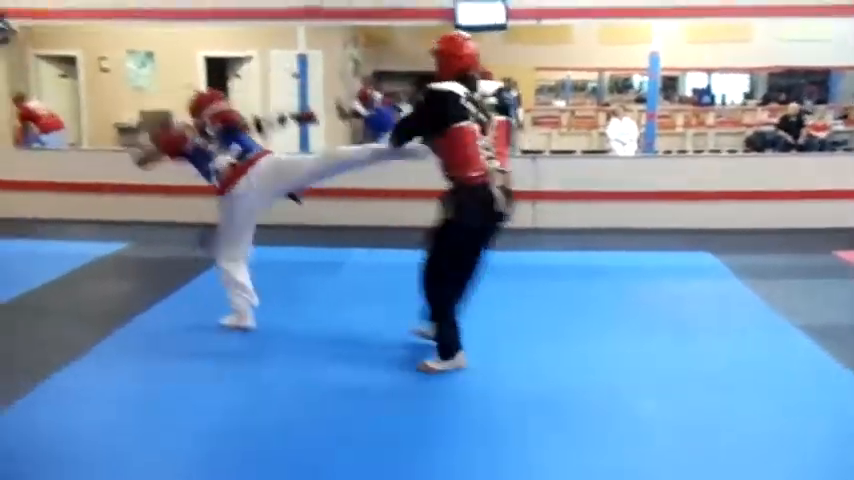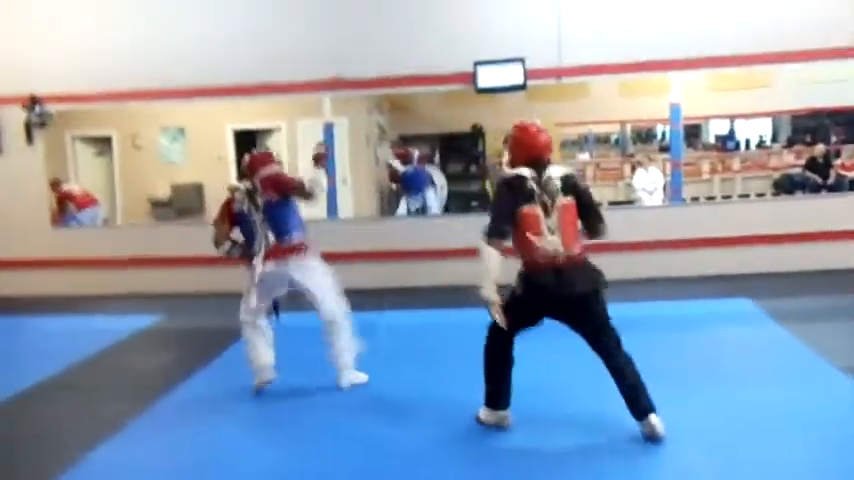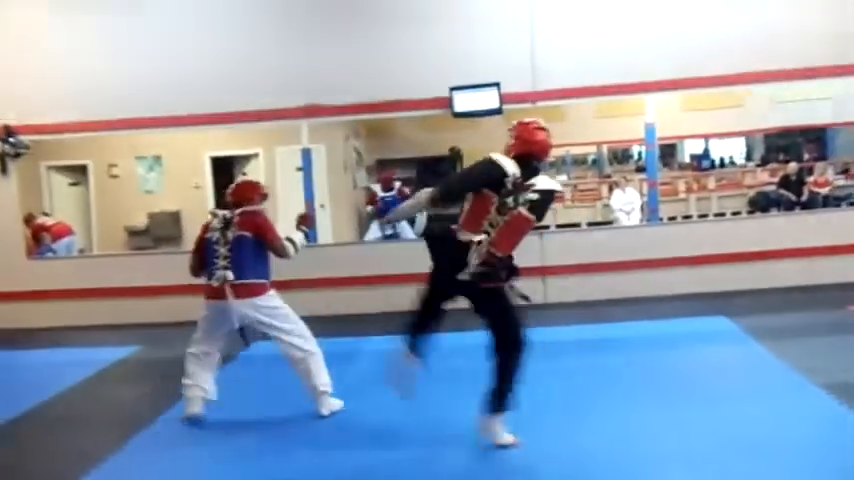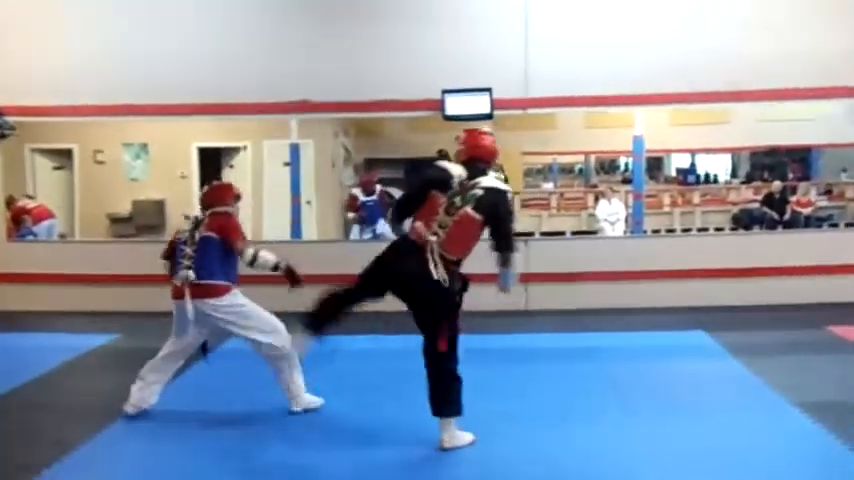
dt=0.3s
person 1, frame 1
left shoulder: (440, 97)
left elbow: (399, 136)
left hip: (469, 201)
right hip: (496, 198)
left knee: (440, 277)
right knee: (459, 268)
left ankle: (450, 354)
right ankle: (438, 325)
person 1, frame 2
left shoulder: (513, 185)
right shoulder: (569, 181)
left elbow: (495, 237)
right elbow: (598, 229)
left wrist: (489, 290)
left hip: (540, 283)
right hip: (580, 279)
left knee: (498, 337)
right knee: (611, 348)
left ankle: (496, 410)
right ankle: (647, 417)
person 1, frame 3
left shoulder: (495, 167)
right shoulder: (547, 187)
left elbow: (439, 191)
left wrist: (399, 211)
left hip: (453, 252)
right hip: (486, 273)
left knee: (432, 305)
right knee: (510, 345)
left ankle: (412, 355)
right ankle: (493, 423)
person 1, frame 4
left shoulder: (440, 173)
right shoulder: (495, 194)
left elbow: (399, 211)
right elbow: (505, 247)
left wrist: (391, 222)
right wrist: (506, 282)
left hip: (402, 259)
right hip: (440, 280)
left knee: (352, 293)
right knee: (441, 354)
left ankle: (306, 335)
right ankle: (450, 432)
person 2, frame 1
left shoulder: (182, 136)
right shoulder: (221, 116)
left elbow: (141, 158)
right elbow: (244, 124)
left wrist: (157, 138)
right wrist: (294, 117)
left hip: (234, 193)
right hip: (264, 168)
left knee: (230, 255)
right knee: (325, 161)
left ankle: (243, 315)
right ankle: (388, 151)
person 2, frame 2
right shoulder: (273, 181)
right elbow: (308, 192)
left hip: (267, 266)
right hip: (299, 258)
left knee: (251, 315)
right knee: (334, 313)
left ankle: (263, 371)
right ankle: (346, 373)
person 2, frame 3
left shoulder: (211, 224)
right shoulder: (255, 218)
left elbow: (195, 269)
right elbow: (283, 251)
right wrist: (302, 228)
left hip: (218, 301)
right hip: (256, 298)
left knee: (202, 350)
right knee: (302, 343)
left ankle: (195, 404)
right ankle: (325, 400)
person 2, frame 4
left shoulder: (188, 227)
right shoulder: (224, 219)
left elbow: (169, 266)
right elbow: (245, 252)
right wrist: (283, 266)
left hip: (185, 301)
right hip: (218, 299)
left knee: (173, 351)
right knee: (276, 336)
left ankle: (136, 402)
right ankle: (299, 397)
